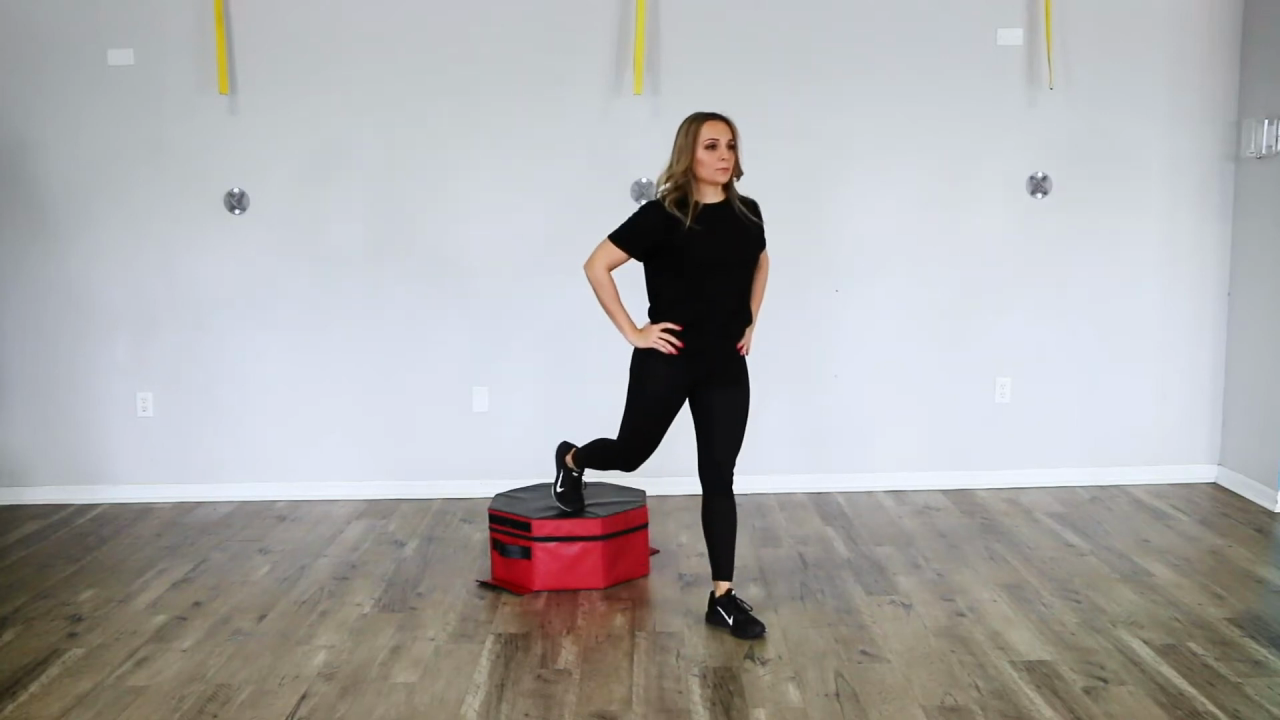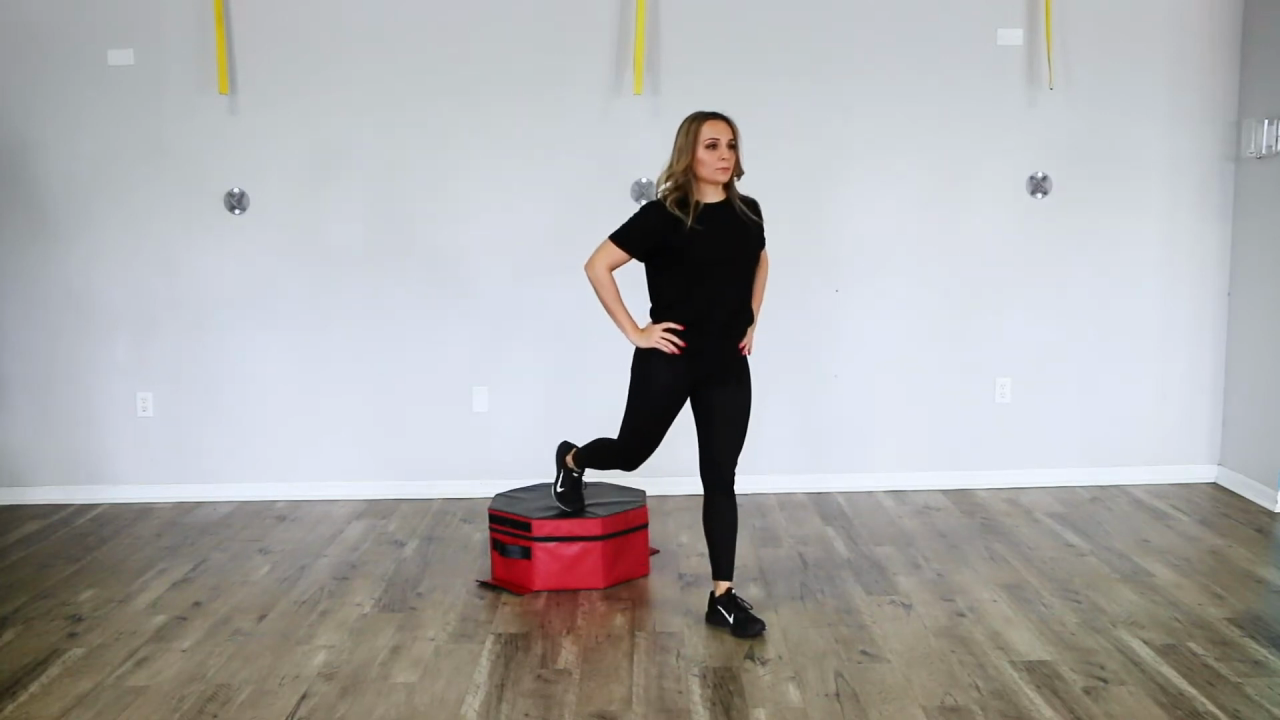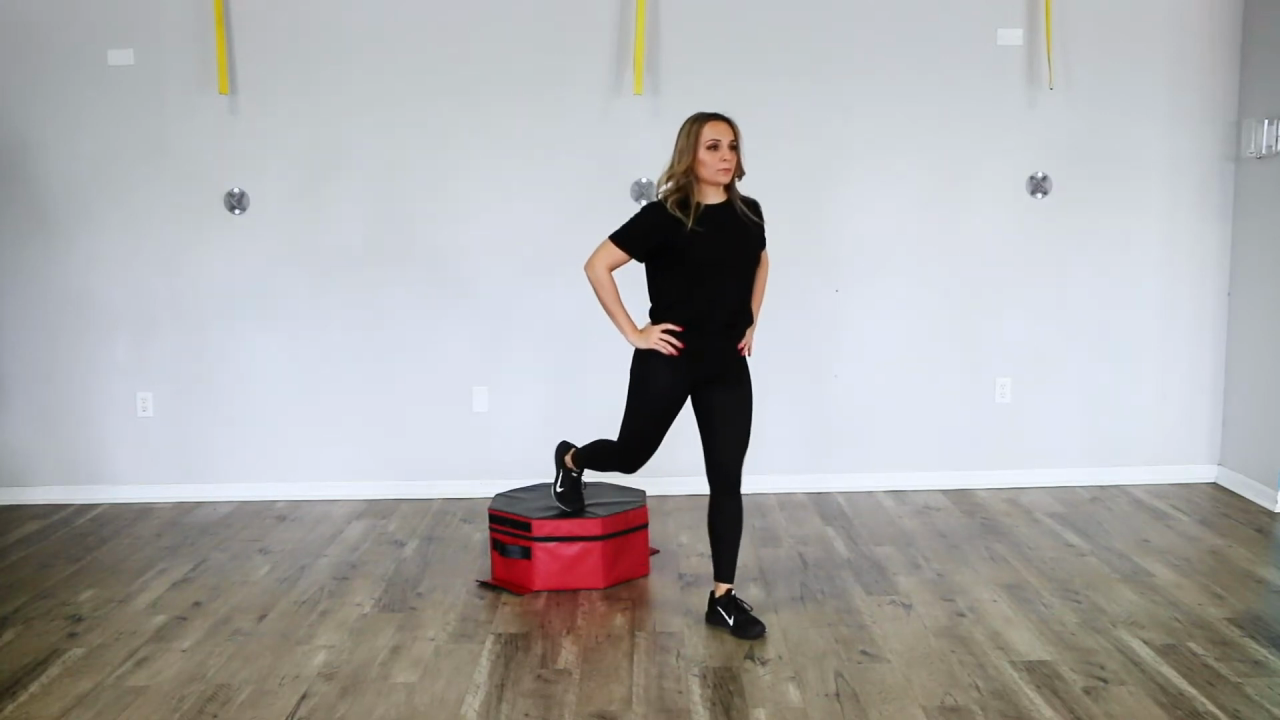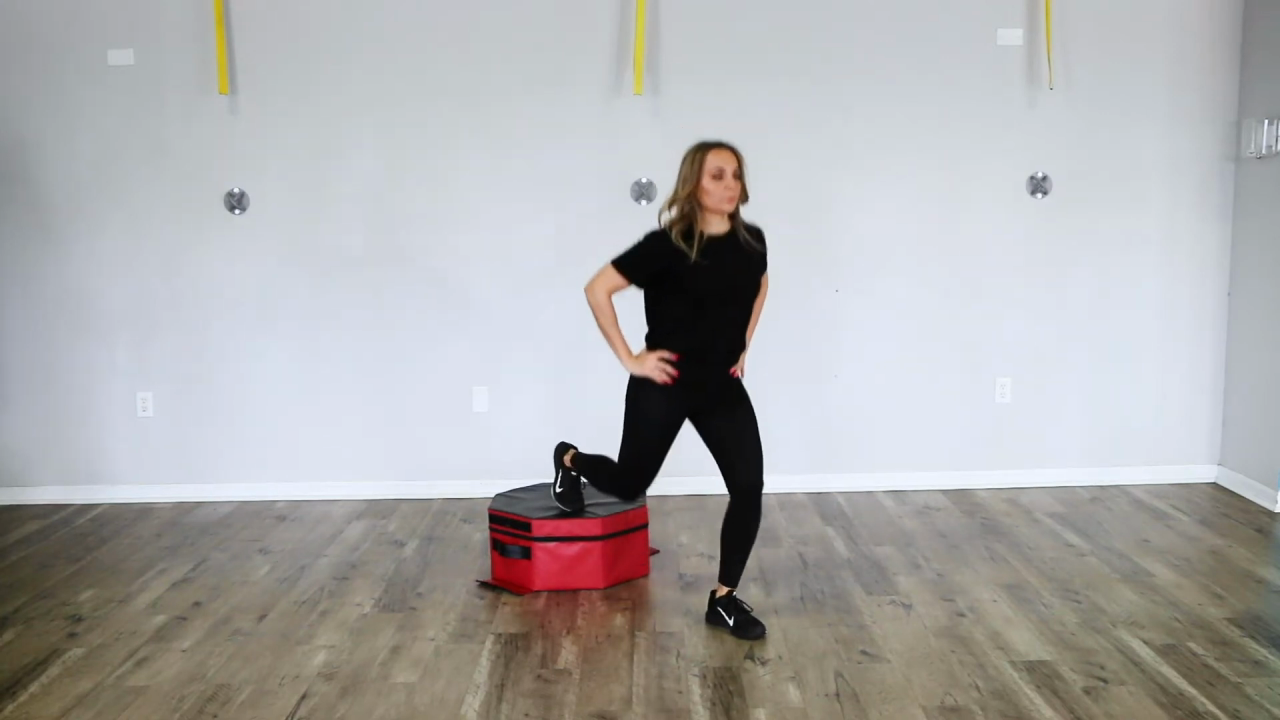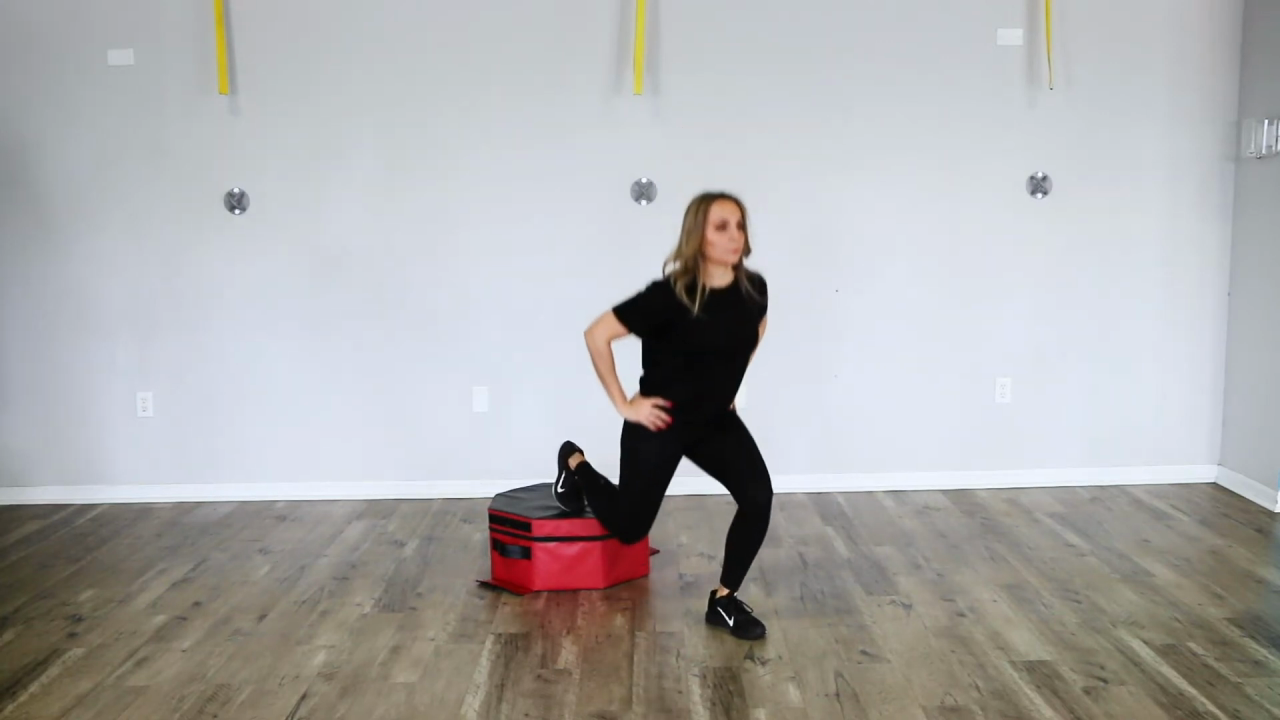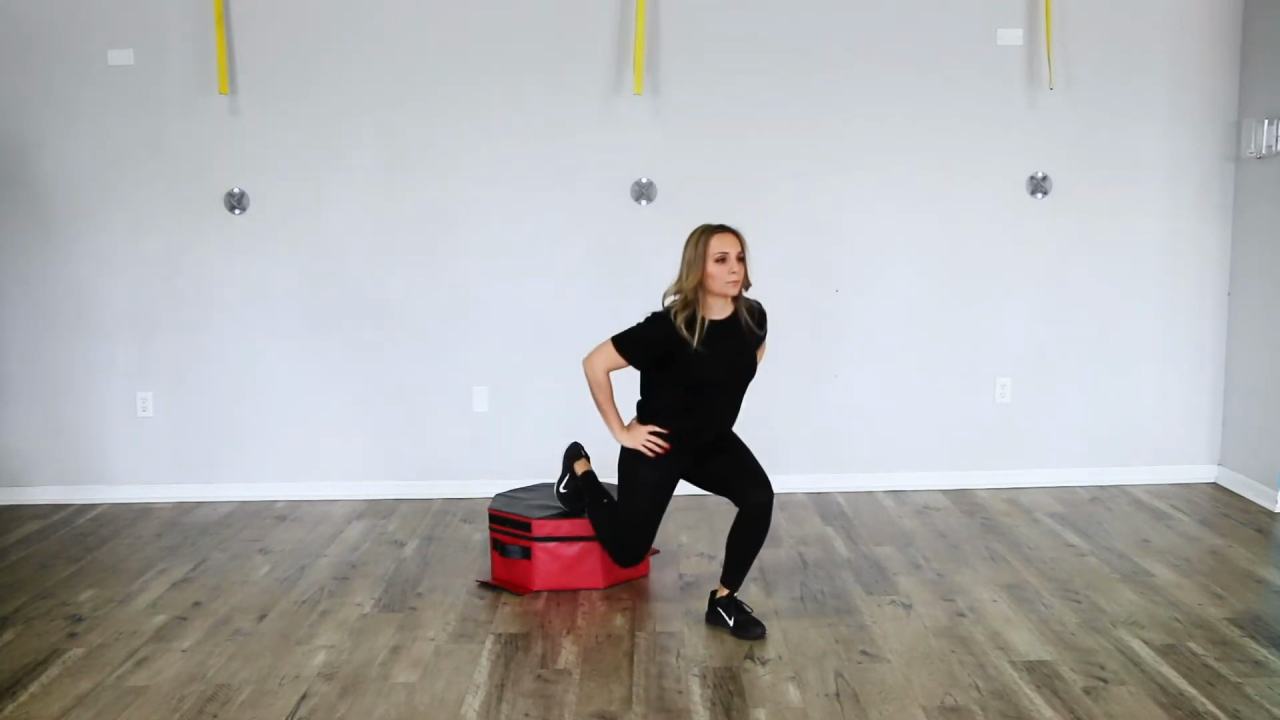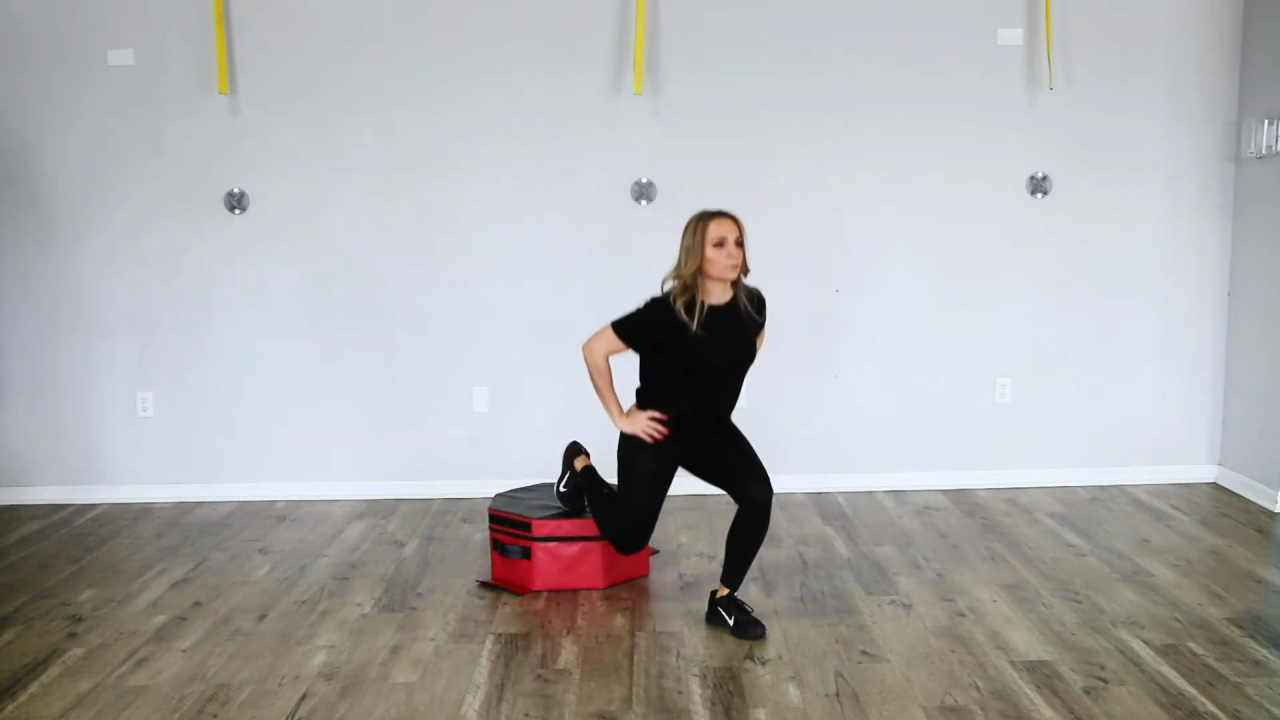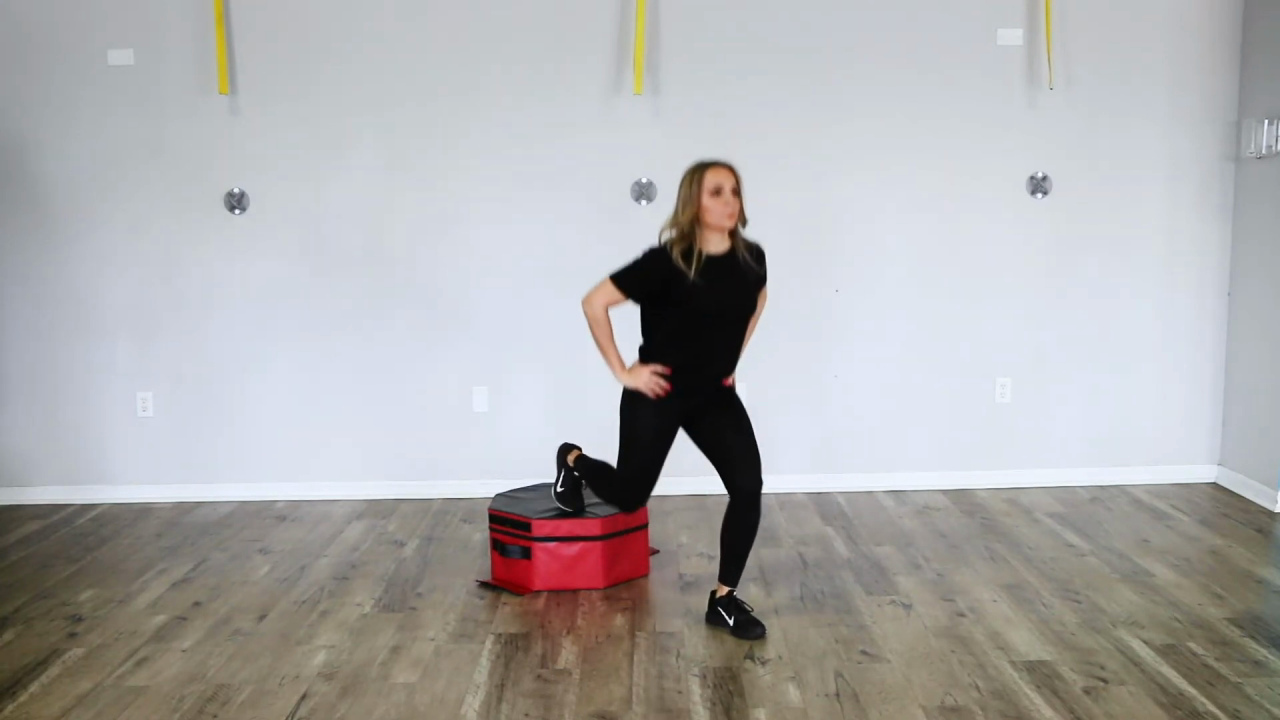
dt=0.2s
person 1, frame 1
left shoulder: (746, 213)
right shoulder: (663, 215)
left elbow: (759, 265)
right elbow: (596, 266)
left wrist: (750, 323)
right wrist: (632, 332)
left hip: (726, 365)
right hip: (668, 360)
left knee: (719, 478)
right knee: (631, 452)
left ankle: (723, 598)
right ankle: (570, 461)
person 1, frame 2
left shoulder: (747, 212)
right shoulder: (664, 215)
right elbow: (597, 266)
left wrist: (752, 322)
right wrist: (634, 332)
left hip: (727, 364)
right hip: (669, 360)
left knee: (720, 478)
right knee: (632, 452)
left ankle: (723, 597)
right ankle: (571, 461)
person 1, frame 3
left shoulder: (748, 213)
right shoulder: (665, 216)
right elbow: (597, 265)
left wrist: (751, 323)
right wrist: (633, 333)
left hip: (727, 364)
right hip: (669, 361)
left knee: (727, 479)
right knee: (632, 456)
left ankle: (723, 599)
right ankle: (570, 461)
person 1, frame 4
left shoulder: (751, 241)
right shoulder: (667, 245)
right elbow: (597, 289)
right wrist: (629, 359)
left hip: (722, 387)
right hip: (666, 387)
left knee: (749, 487)
right knee: (630, 483)
left ankle: (724, 598)
right ankle: (569, 462)
person 1, frame 5
left shoulder: (753, 289)
right shoulder: (669, 296)
right elbow: (597, 335)
right wrist: (623, 404)
left hip: (716, 422)
right hip: (660, 426)
left knee: (758, 496)
right knee: (629, 527)
left ankle: (724, 599)
right ankle: (575, 465)
person 1, frame 6
left shoulder: (753, 317)
right shoulder: (669, 328)
right elbow: (595, 364)
right wrist: (620, 430)
left hip: (713, 443)
right hip: (658, 447)
left knee: (759, 499)
right knee: (628, 551)
left ankle: (724, 599)
right ankle: (580, 467)
person 1, frame 7
left shoulder: (752, 305)
right shoulder: (668, 313)
right elbow: (595, 349)
right wrist: (619, 417)
left hip: (712, 431)
right hip: (657, 435)
left knee: (758, 496)
right knee: (628, 539)
left ankle: (725, 600)
right ankle: (579, 465)
person 1, frame 8
left shoulder: (751, 259)
right shoulder: (666, 263)
right elbow: (595, 303)
left wrist: (730, 358)
right wrist: (622, 370)
left hip: (714, 395)
right hip: (658, 396)
left knee: (748, 485)
right knee: (629, 496)
left ankle: (724, 599)
right ankle: (573, 462)
